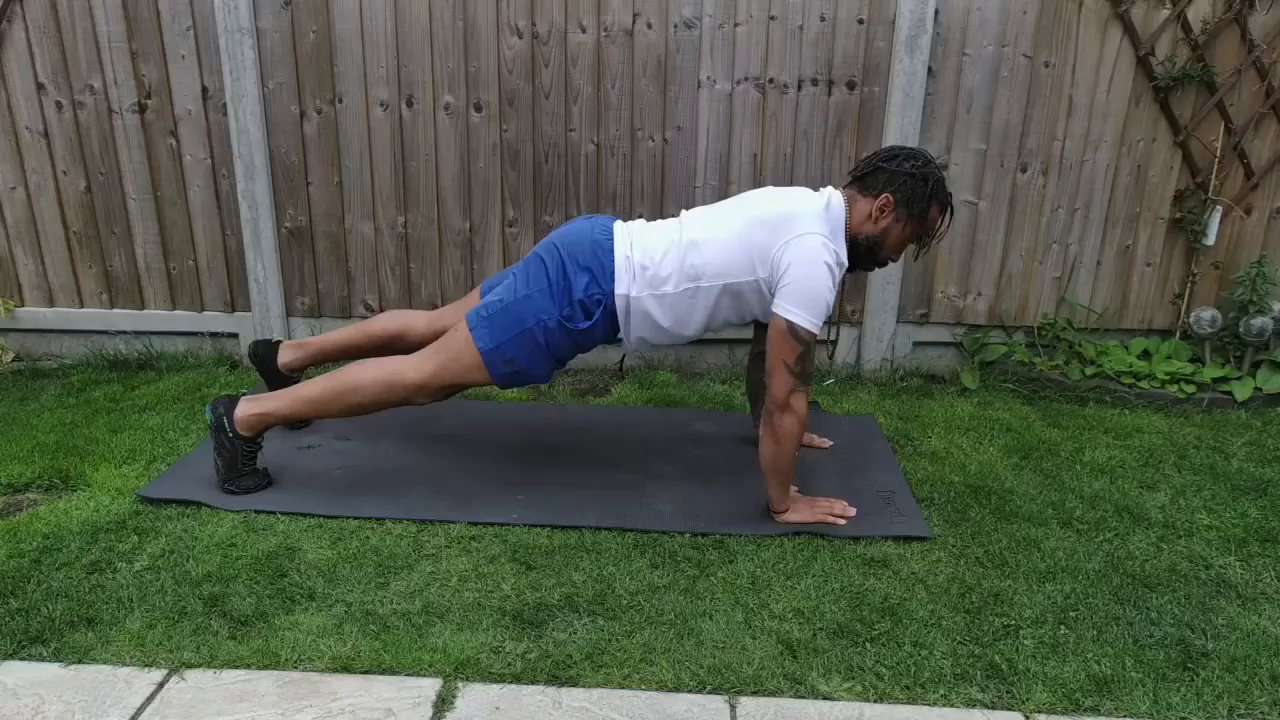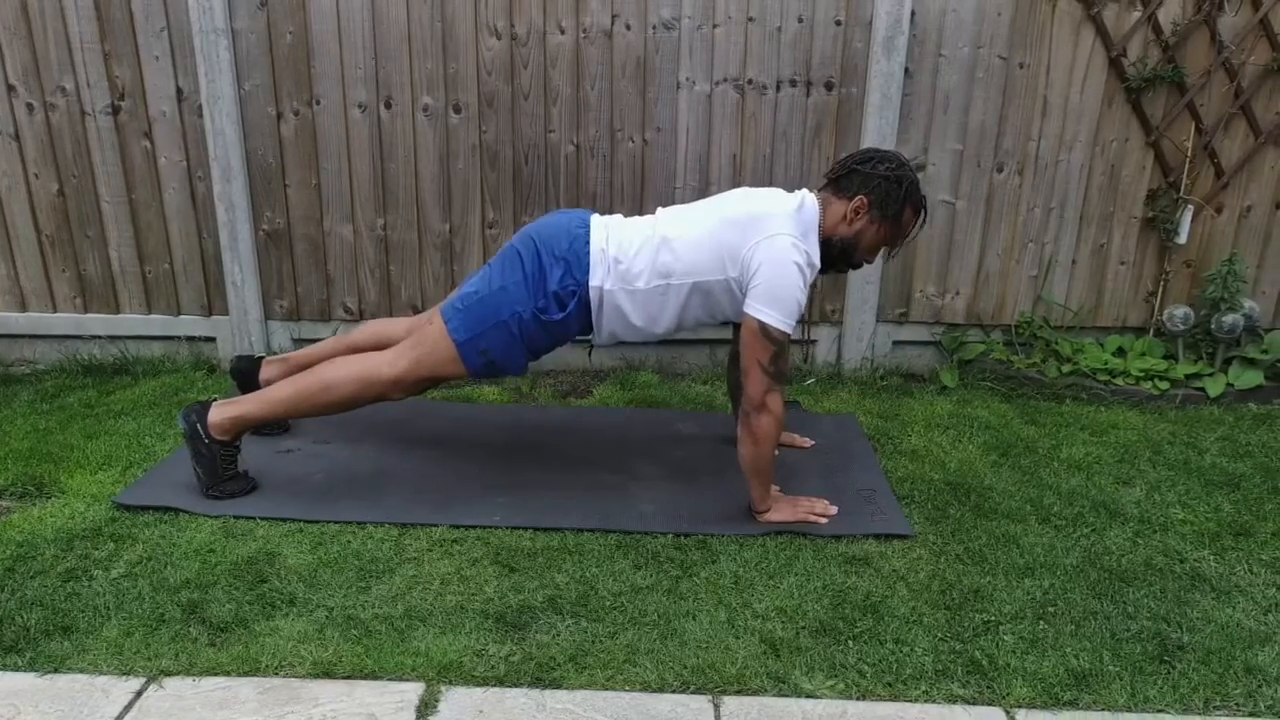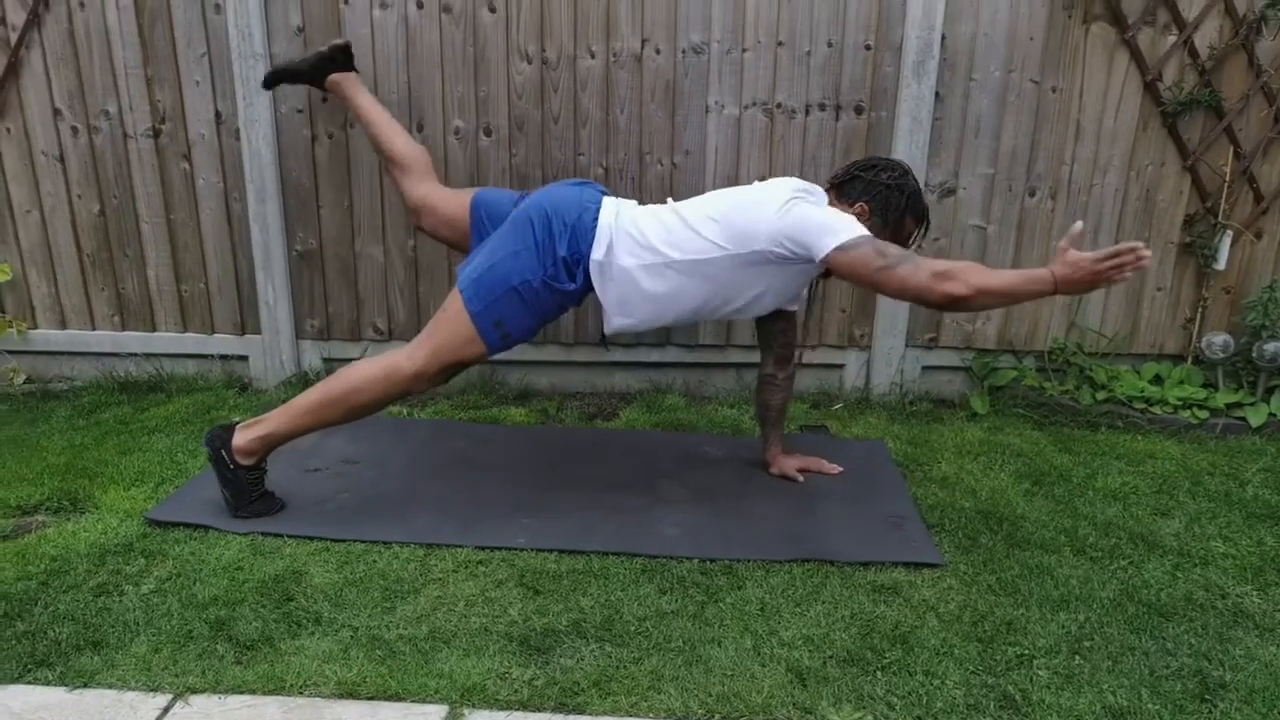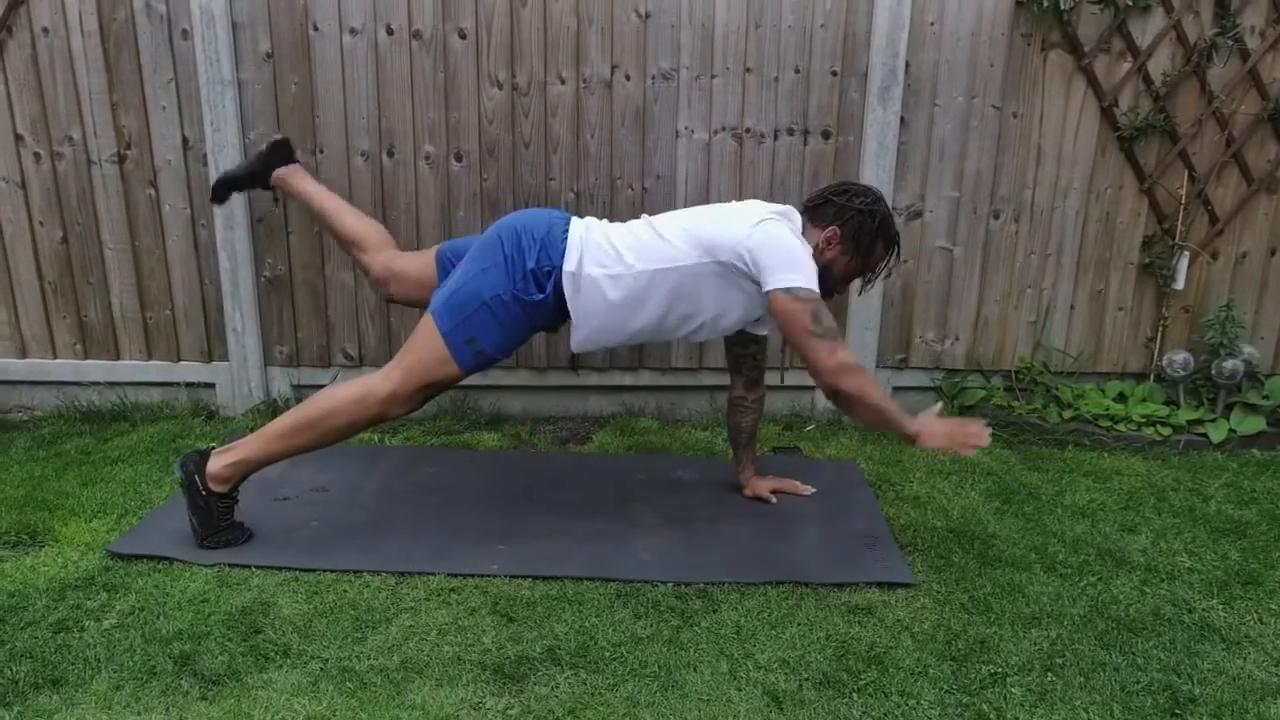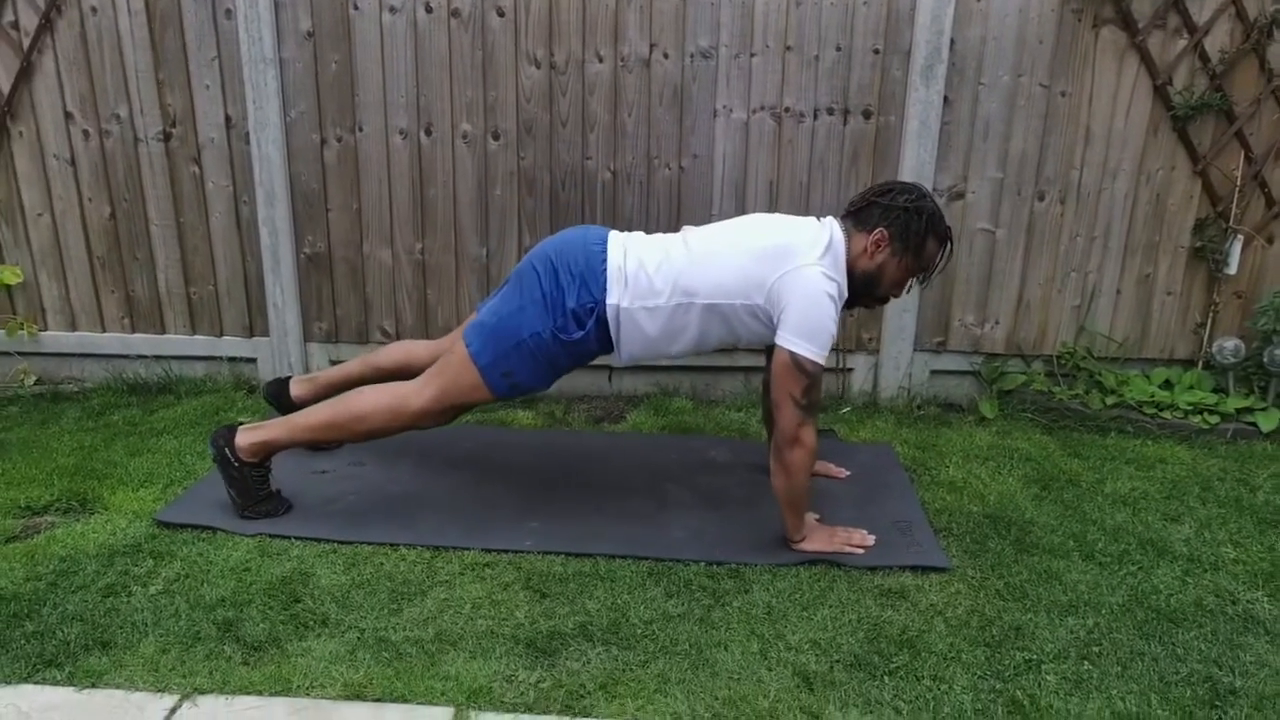
dt=1s
person 1, frame 1
left shoulder: (803, 212)
right shoulder: (817, 258)
left elbow: (762, 347)
right elbow: (786, 392)
left wrist: (770, 426)
right wrist: (784, 500)
left hip: (594, 252)
right hip: (588, 286)
left knee: (438, 326)
right knee: (429, 375)
left ankle: (286, 356)
right ankle: (246, 416)
person 1, frame 2
left shoulder: (780, 212)
right shoulder: (788, 258)
left elbow: (745, 357)
right elbow: (762, 391)
left wrist: (756, 425)
right wrist: (765, 501)
left hip: (570, 247)
right hip: (561, 278)
left knee: (418, 332)
right knee: (405, 371)
left ankle: (267, 371)
right ankle: (221, 421)
person 1, frame 3
left shoulder: (792, 253)
right shoulder: (806, 216)
left elbow: (778, 355)
right elbow: (937, 284)
left wrist: (775, 451)
right wrist: (1054, 279)
left hip: (576, 229)
right hip: (567, 239)
left knee: (425, 198)
right knee: (424, 364)
left ankle: (343, 77)
right ankle: (246, 444)
person 1, frame 4
left shoulder: (756, 277)
right shoulder: (780, 243)
left elbow: (749, 374)
right elbow: (830, 365)
left wrist: (748, 470)
right wrist: (917, 427)
left hip: (542, 259)
right hip: (536, 262)
left knee: (390, 272)
right knee: (399, 388)
left ankle: (279, 171)
right ankle: (217, 471)
person 1, frame 5
left shoulder: (807, 242)
right shoulder: (817, 288)
left elbow: (778, 392)
right elbow: (795, 426)
left wrist: (791, 455)
right wrist: (802, 529)
left hip: (587, 265)
right hip: (580, 295)
left knee: (445, 355)
right knee: (432, 399)
left ankle: (301, 389)
right ankle: (250, 444)
